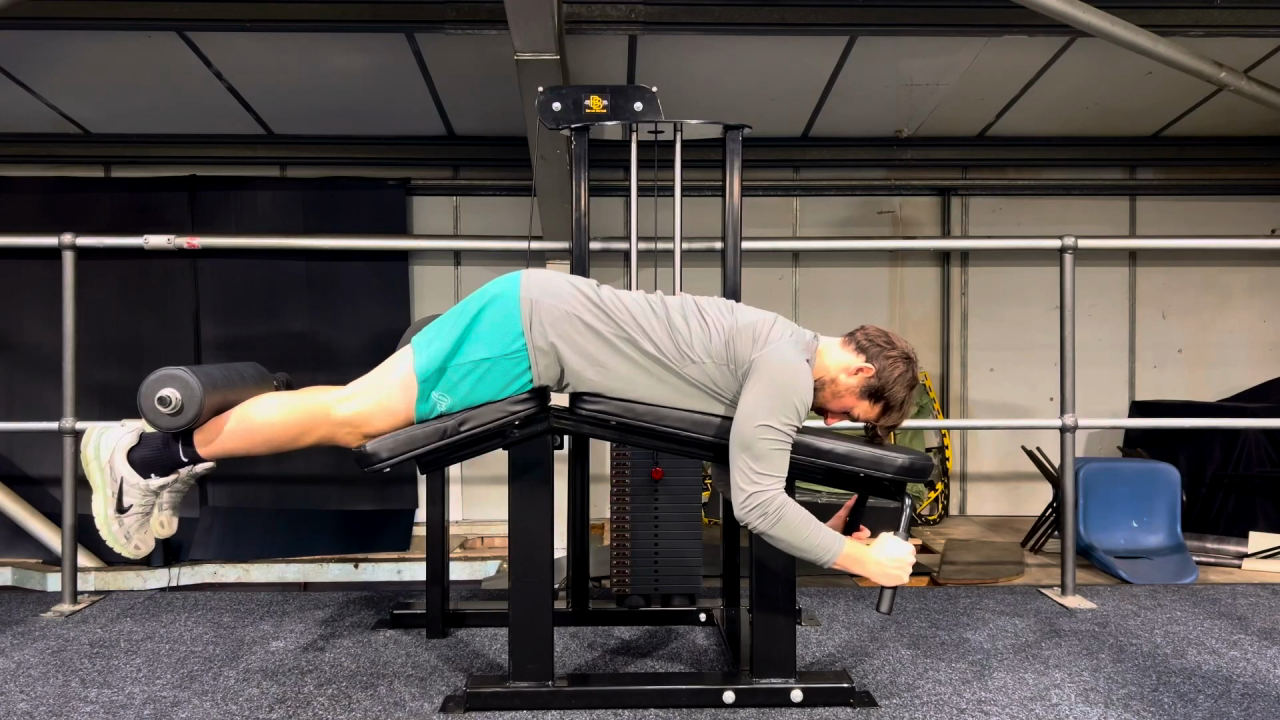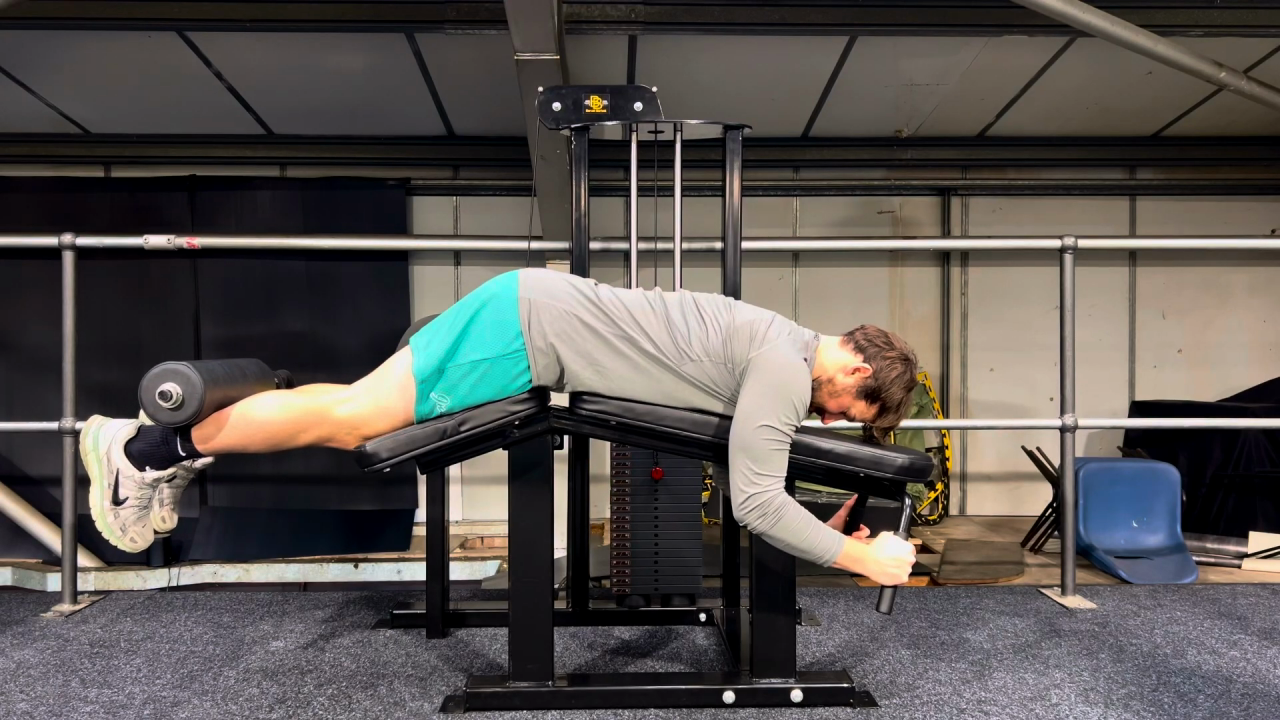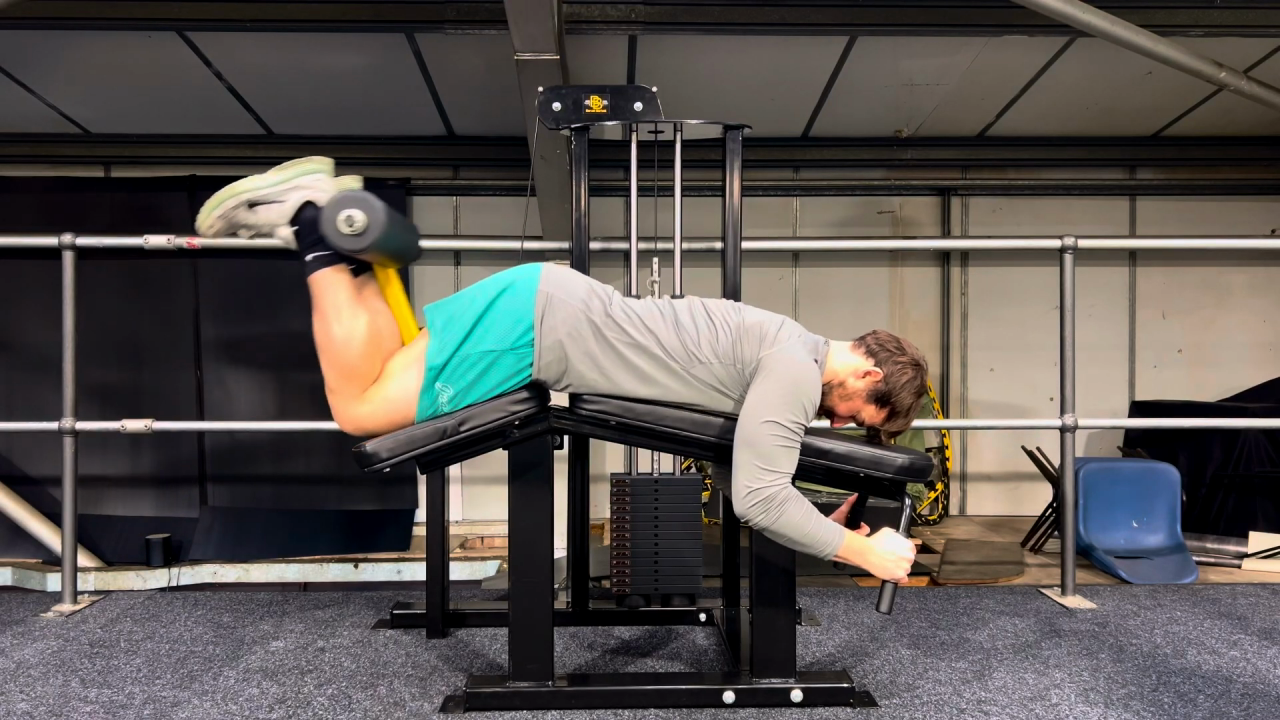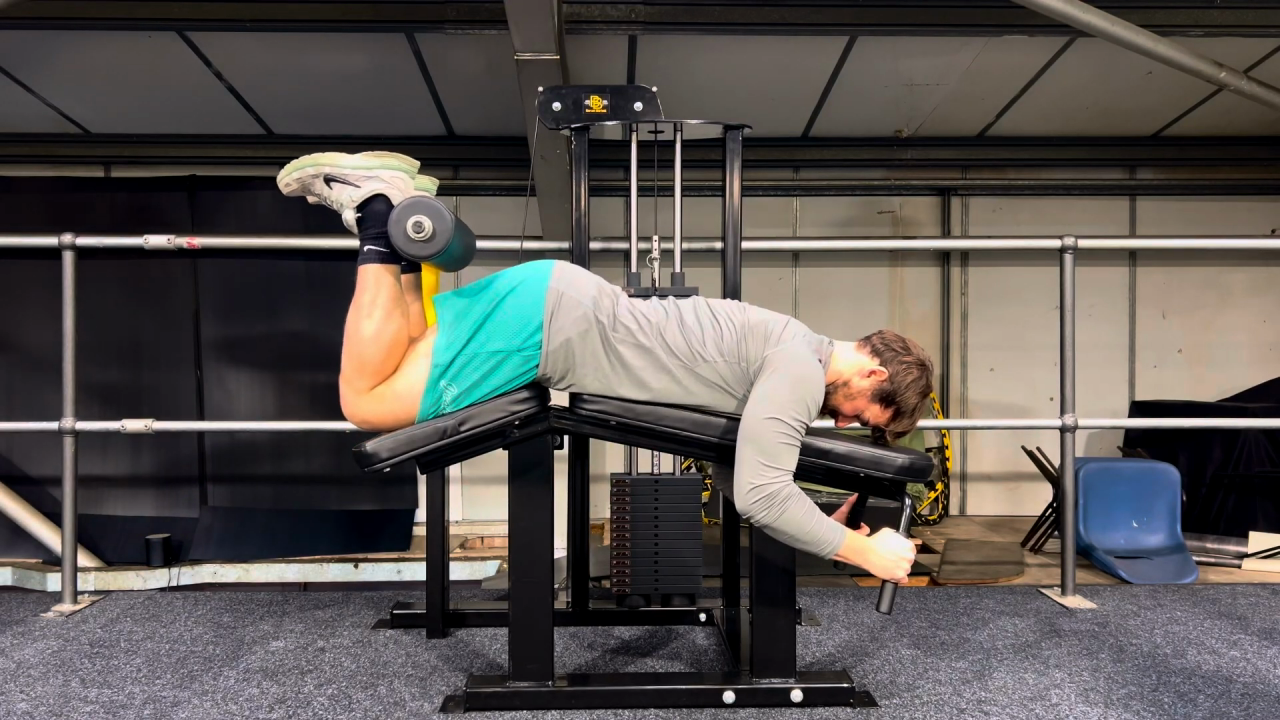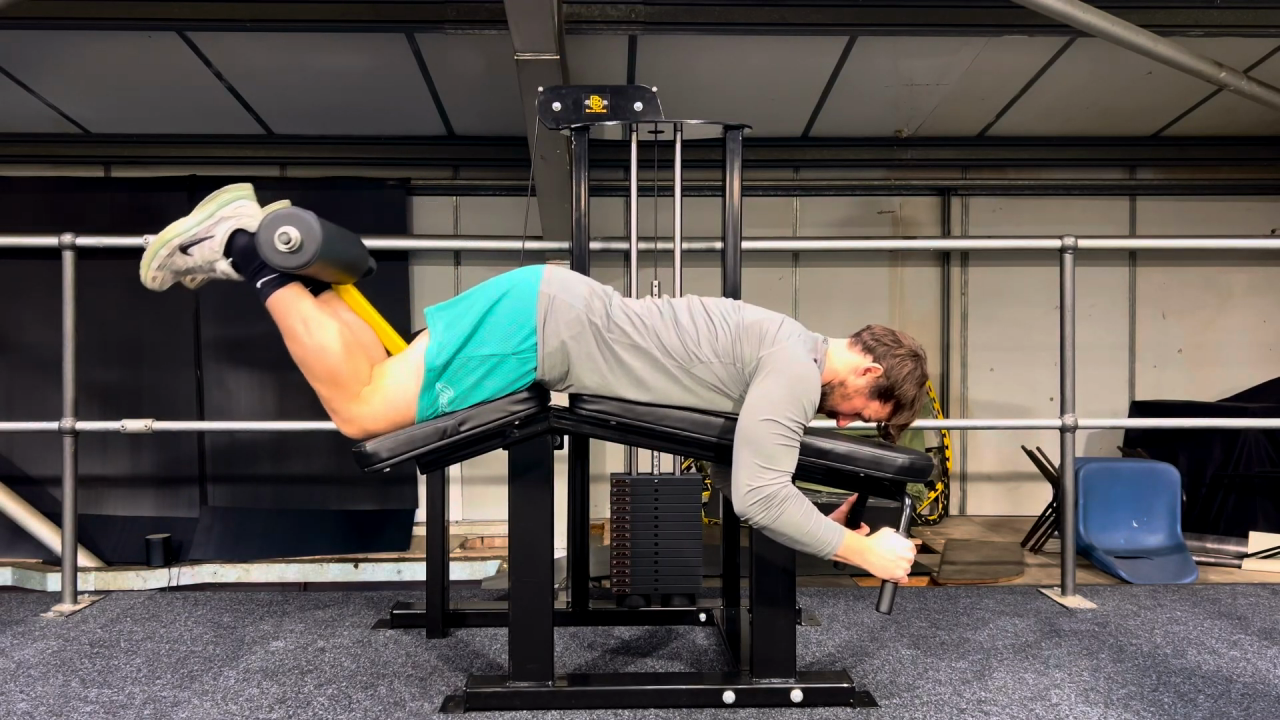
dt=1s
person 1, frame 1
left shoulder: (781, 351)
right shoulder: (787, 368)
left elbow: (747, 474)
right elbow: (755, 502)
left wrist: (828, 518)
right wrist: (862, 559)
left hip: (544, 319)
right hip: (535, 326)
left knee: (359, 414)
right knee: (350, 416)
left ankle: (183, 451)
right ankle: (150, 454)
person 1, frame 2
left shoulder: (783, 351)
right shoulder: (786, 367)
left elbow: (757, 474)
right elbow: (755, 500)
left wrist: (826, 521)
right wrist: (860, 557)
left hip: (537, 314)
right hip: (529, 327)
left knee: (355, 415)
right knee: (348, 418)
left ankle: (177, 443)
right ankle: (152, 446)
person 1, frame 3
left shoulder: (780, 356)
right shoulder: (799, 370)
left elbow: (738, 478)
right elbow: (757, 497)
left wrist: (816, 525)
right wrist: (862, 551)
left hip: (544, 307)
right hip: (538, 324)
left knee: (371, 376)
right knee: (362, 408)
right ankle: (316, 225)
person 1, frame 4
left shoulder: (786, 353)
right shoulder: (801, 369)
left elbow: (733, 465)
right elbow: (758, 495)
left wrist: (824, 524)
right wrist: (864, 551)
left hip: (555, 306)
right hip: (545, 317)
left knee: (391, 376)
right knee: (366, 401)
left ankle: (391, 213)
right ankle: (379, 211)
person 1, frame 5
left shoulder: (781, 354)
right shoulder: (798, 369)
left elbow: (734, 470)
right elbow: (759, 496)
left wrist: (822, 520)
right wrist: (861, 550)
left hip: (548, 309)
right hip: (539, 320)
left knee: (370, 390)
right knee: (360, 408)
left ankle: (282, 258)
right ankle: (250, 252)
